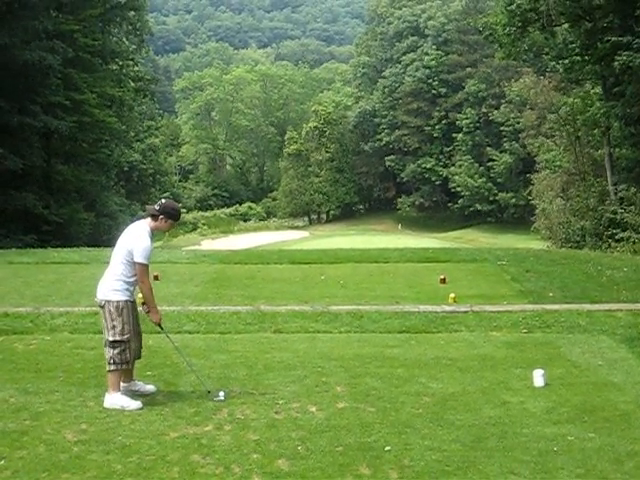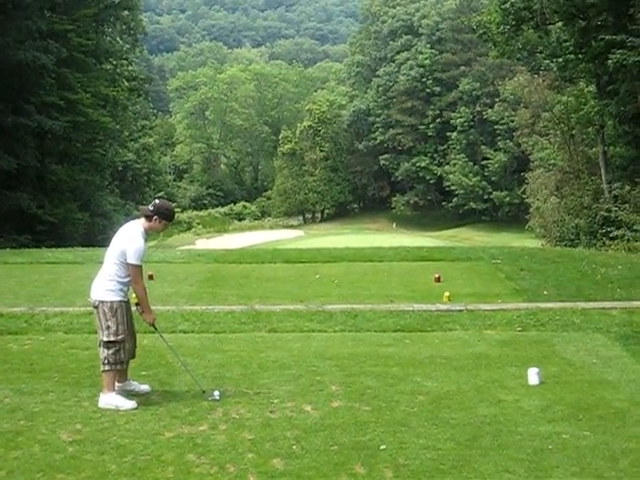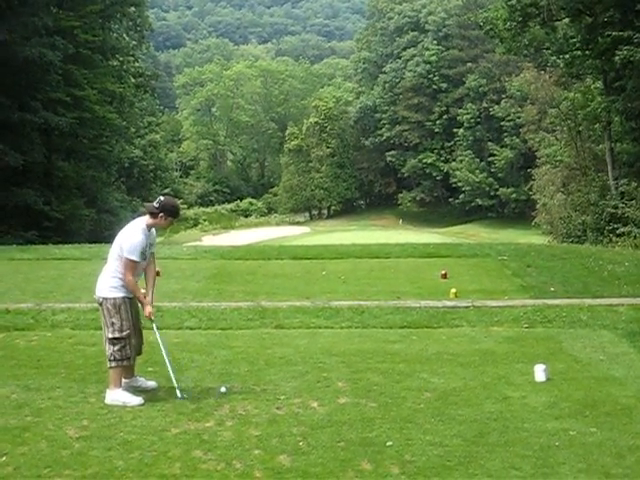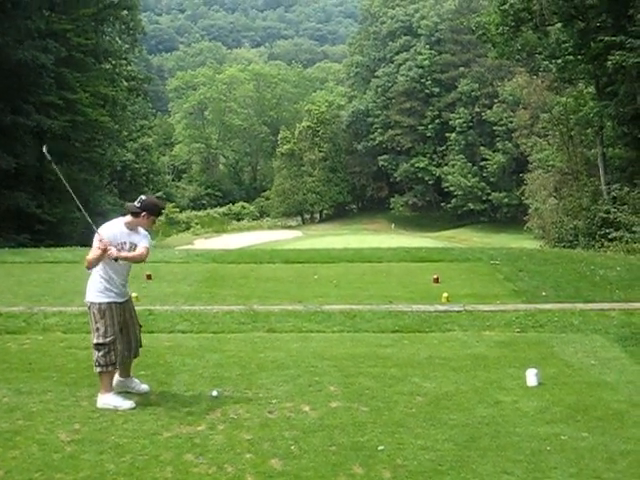
dt=0.4s
person 1, frame 1
left shoulder: (139, 226)
right shoulder: (143, 240)
right elbow: (143, 280)
left wrist: (147, 302)
right wrist: (154, 310)
left hip: (122, 293)
right hip: (115, 295)
left knee: (131, 340)
right knee: (119, 342)
left ankle: (128, 382)
right ankle: (113, 394)
person 1, frame 2
left shoulder: (134, 227)
right shoulder: (136, 241)
right elbow: (137, 281)
left wrist: (142, 303)
right wrist: (147, 310)
left hip: (116, 293)
right hip: (109, 295)
left knee: (126, 340)
right knee: (114, 342)
left ankle: (122, 382)
right ankle: (107, 395)
person 1, frame 3
left shoulder: (150, 232)
right shoulder: (134, 235)
left elbow: (151, 266)
right elbow: (127, 276)
left wrist: (149, 297)
right wrist: (144, 303)
left hip: (126, 292)
right hip: (113, 291)
left knee: (133, 335)
right knee: (120, 338)
left ankle: (129, 378)
right ankle: (114, 390)
person 1, frame 4
left shoulder: (142, 235)
right shoulder: (109, 229)
left elbow: (141, 255)
right elbow: (89, 263)
left wrist: (118, 254)
right wrist: (100, 253)
left hip: (121, 295)
right hip: (101, 296)
left knee: (130, 338)
right knee: (108, 344)
left ankle: (123, 378)
right ankle: (106, 394)
